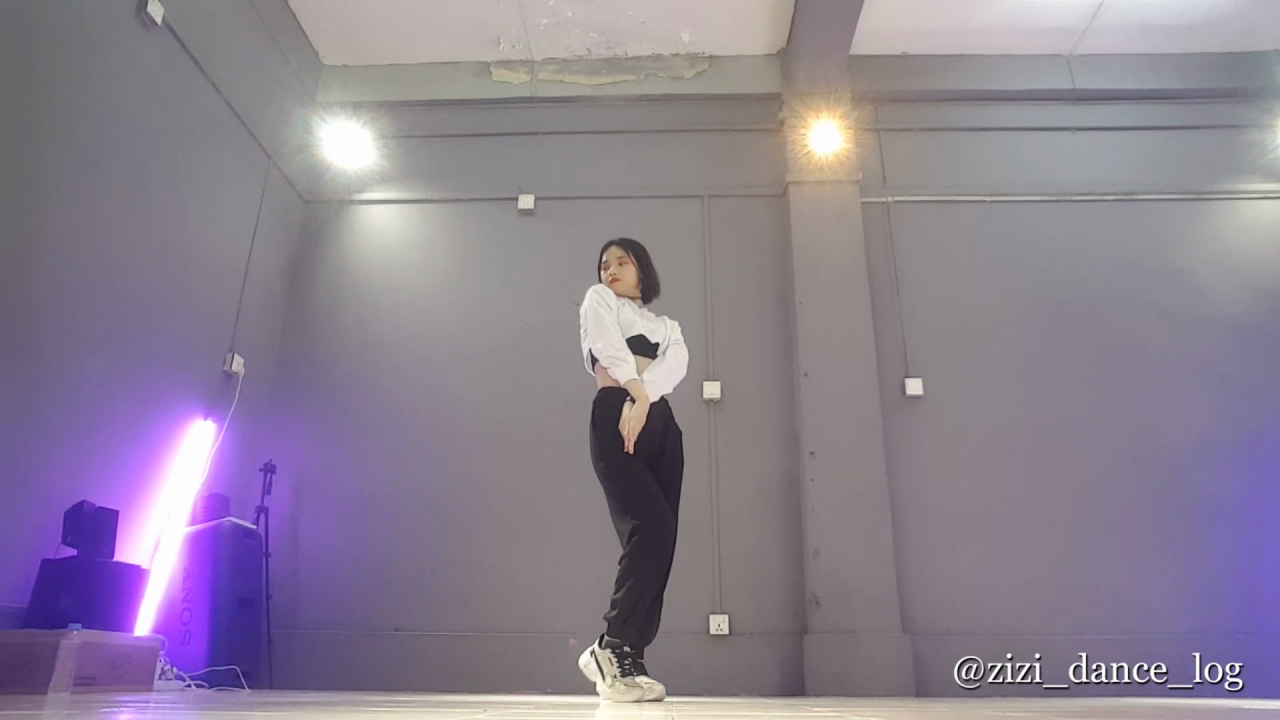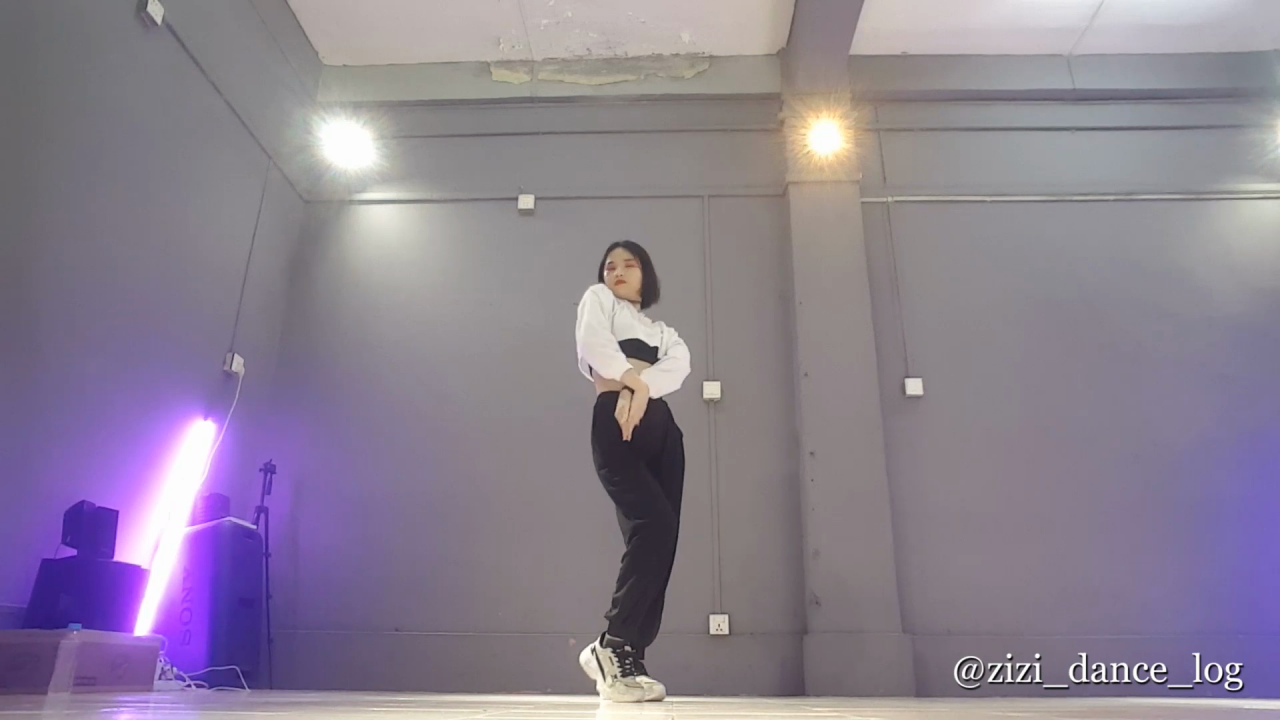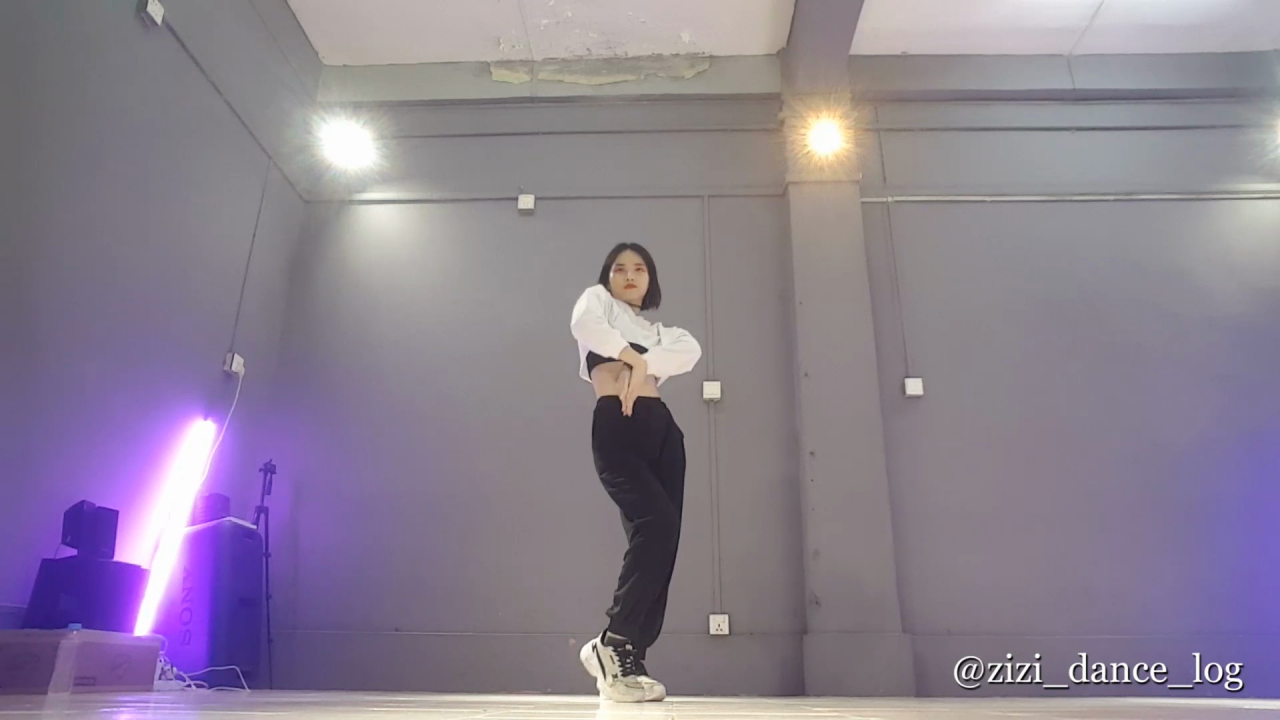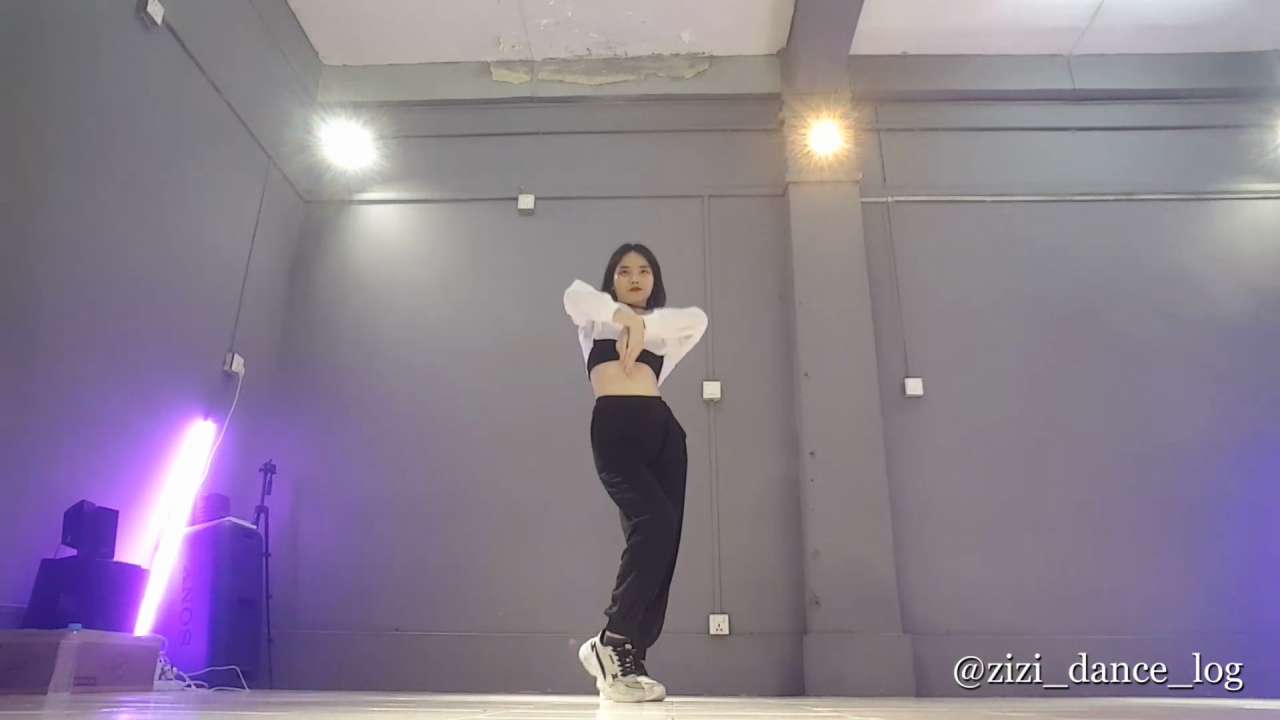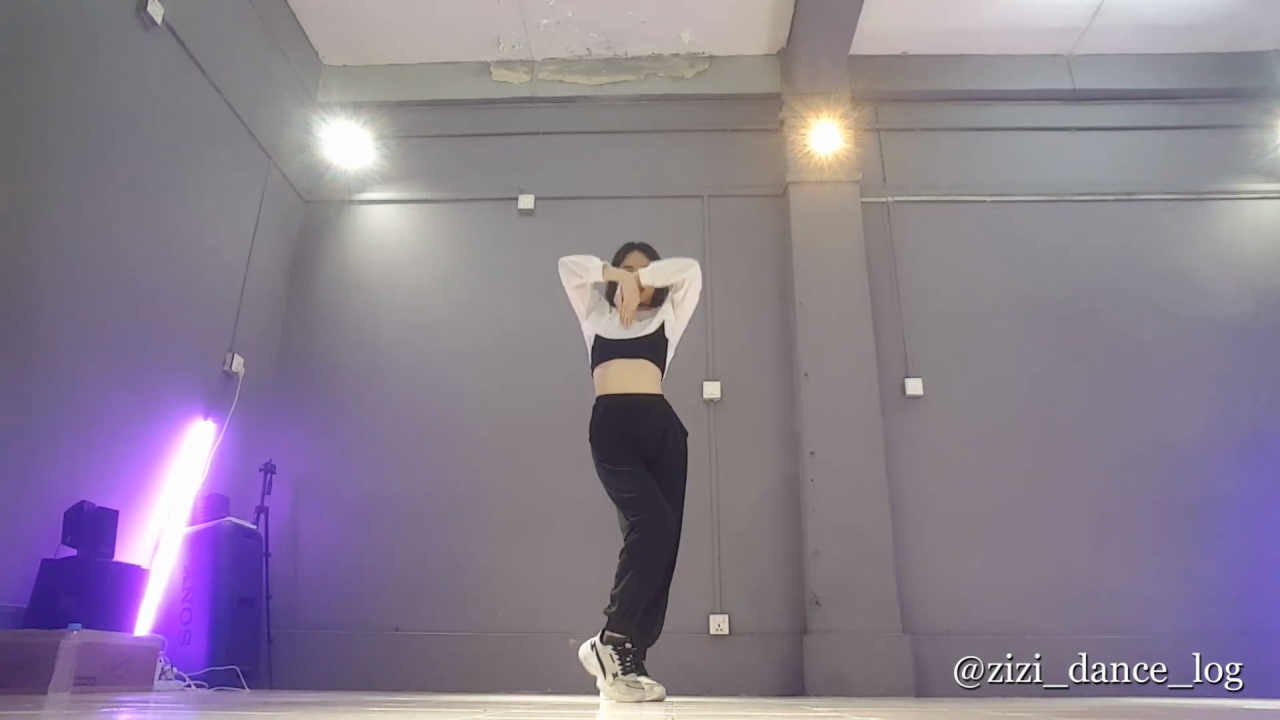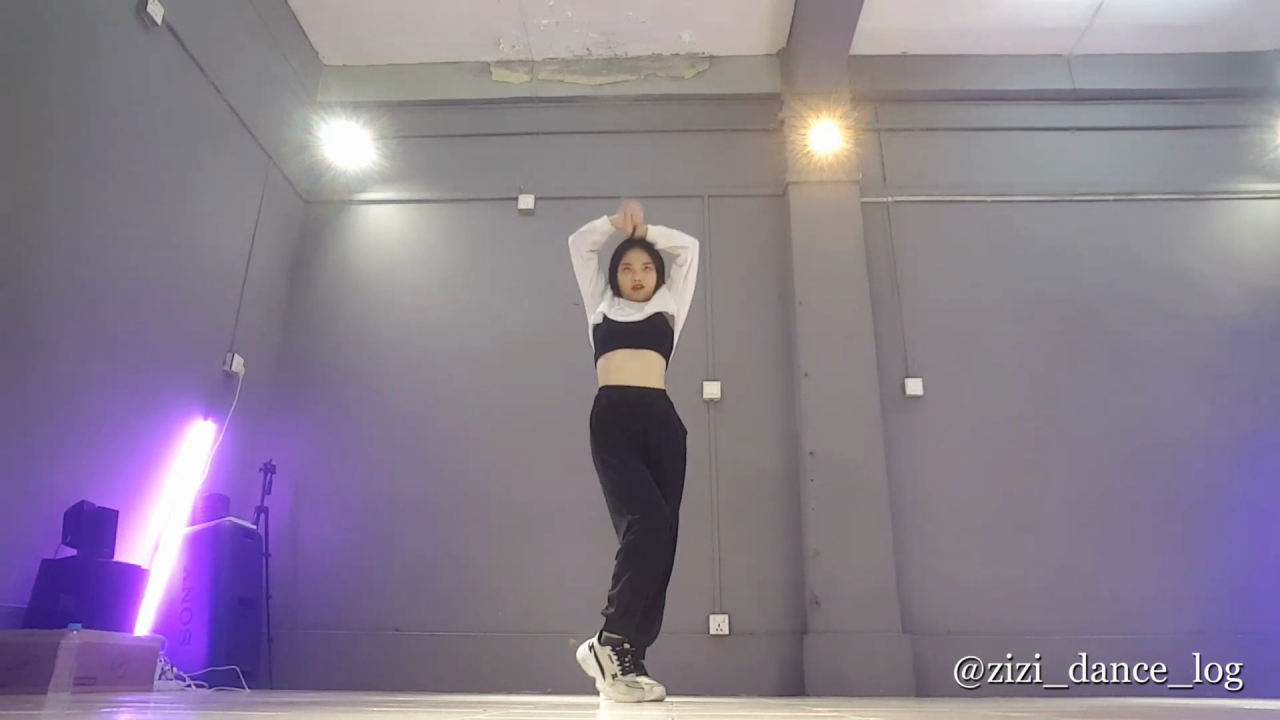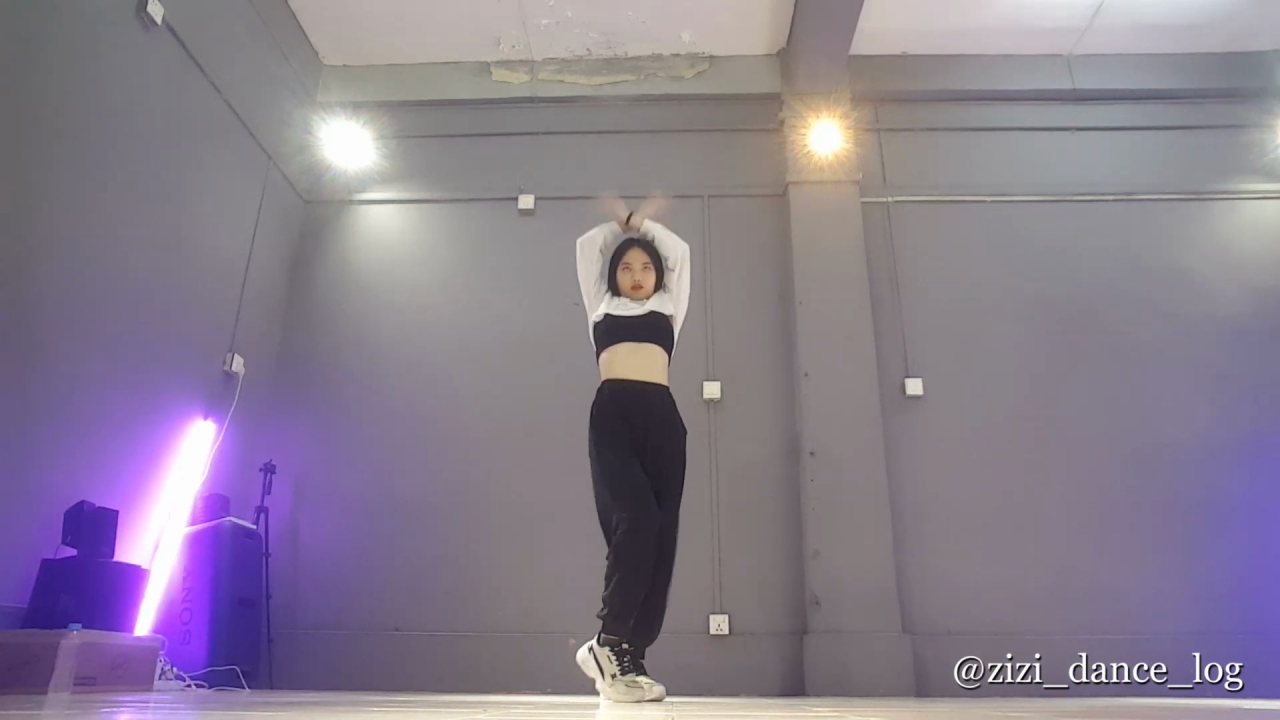
dt=0.4s
person 1, frame 1
left shoulder: (665, 325)
right shoulder: (598, 300)
left elbow: (675, 363)
right elbow: (609, 346)
left wrist: (642, 400)
right wrist: (635, 391)
left hip: (660, 422)
right hip: (615, 416)
left knee: (660, 537)
right knee: (651, 527)
left ankle: (629, 658)
right ankle: (612, 646)
person 1, frame 2
left shoulder: (662, 330)
right shoulder: (597, 299)
left elbow: (679, 366)
right elbow: (597, 343)
left wrist: (641, 390)
right wrist: (631, 384)
left hip: (660, 425)
right hip: (617, 421)
left knee: (662, 536)
right knee: (653, 526)
left ankle: (629, 659)
right ankle: (612, 644)
person 1, frame 3
left shoulder: (659, 330)
right shoulder: (598, 301)
left elbow: (690, 351)
right elbow: (584, 325)
left wrist: (644, 363)
right wrist: (629, 354)
left hip: (660, 427)
right hip: (615, 425)
left knee: (662, 536)
right knee: (656, 525)
left ankle: (629, 658)
right ankle: (613, 642)
person 1, frame 4
left shoulder: (664, 325)
right shoulder: (599, 311)
left elbow: (697, 319)
right elbow: (575, 296)
left wrist: (644, 323)
right wrist: (624, 316)
left hip: (661, 427)
right hip: (614, 426)
left knee: (665, 536)
right knee: (653, 523)
left ankle: (629, 657)
right ankle: (612, 642)
person 1, frame 5
left shoulder: (667, 316)
right shoulder: (598, 312)
left elbow: (690, 270)
right elbow: (569, 266)
left wrist: (642, 279)
right wrist: (616, 275)
left hip: (661, 426)
right hip: (612, 427)
left knee: (664, 536)
right knee: (651, 522)
left ankle: (629, 658)
right ankle: (612, 641)
person 1, frame 6
left shoulder: (669, 306)
right shoulder: (601, 304)
left elbow: (689, 247)
right elbow: (580, 243)
left wrist: (645, 225)
right wrist: (619, 221)
left hip: (661, 421)
right hip: (612, 420)
left knee: (662, 533)
right knee: (646, 521)
left ankle: (627, 657)
right ankle: (611, 643)
person 1, frame 7
left shoulder: (669, 307)
right shoulder: (602, 305)
left elbow: (678, 250)
right elbow: (588, 245)
left wrist: (639, 221)
right wrist: (625, 225)
left hip: (662, 418)
right hip: (613, 415)
left knee: (661, 534)
right knee: (635, 521)
left ankle: (627, 655)
right ankle: (611, 643)
